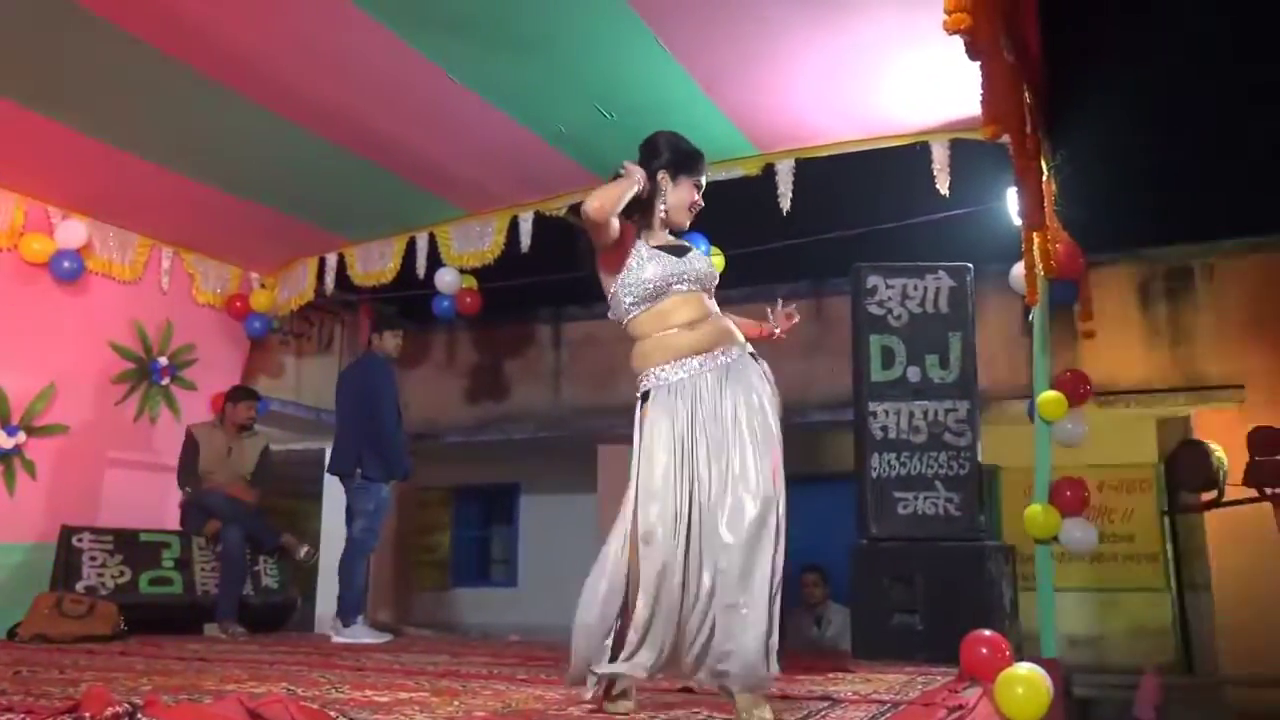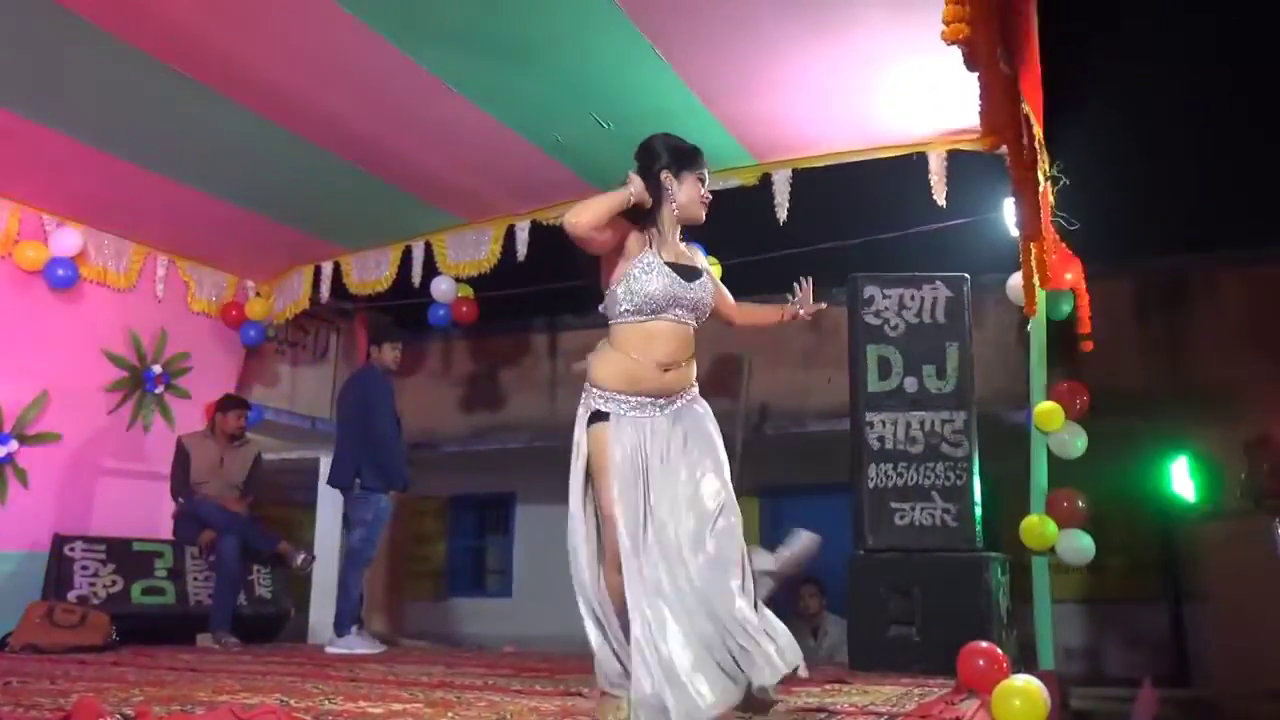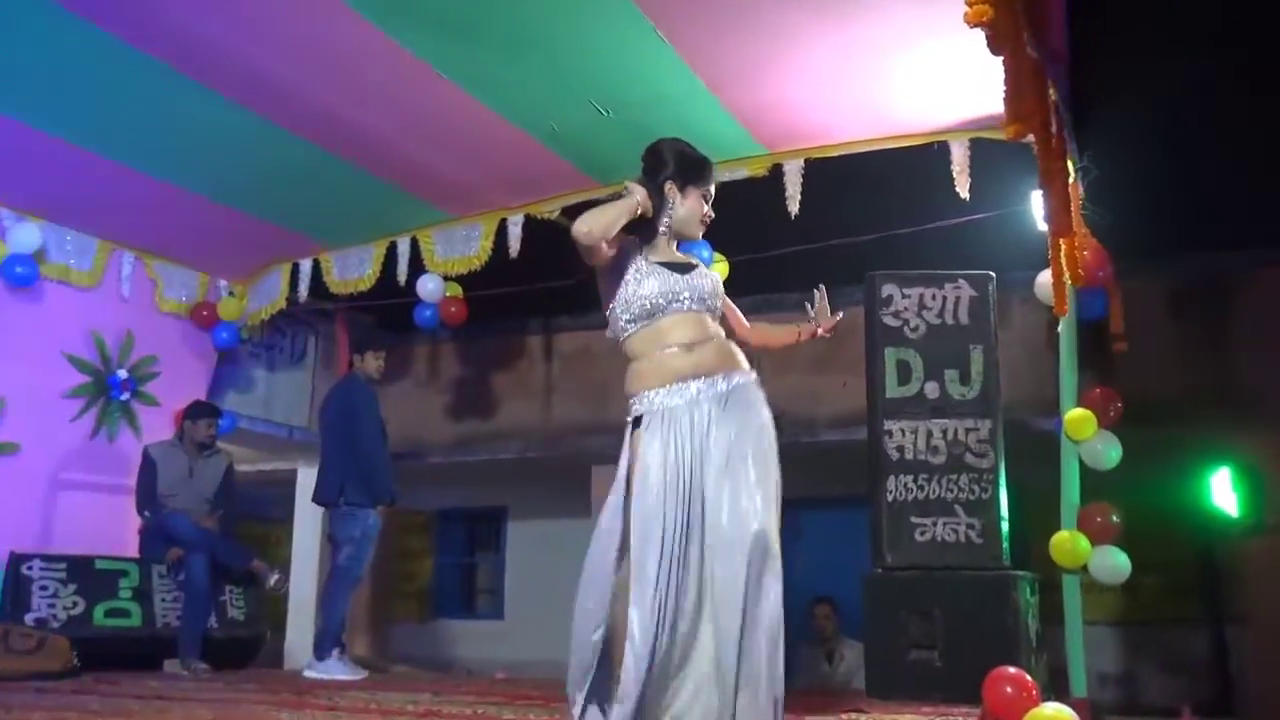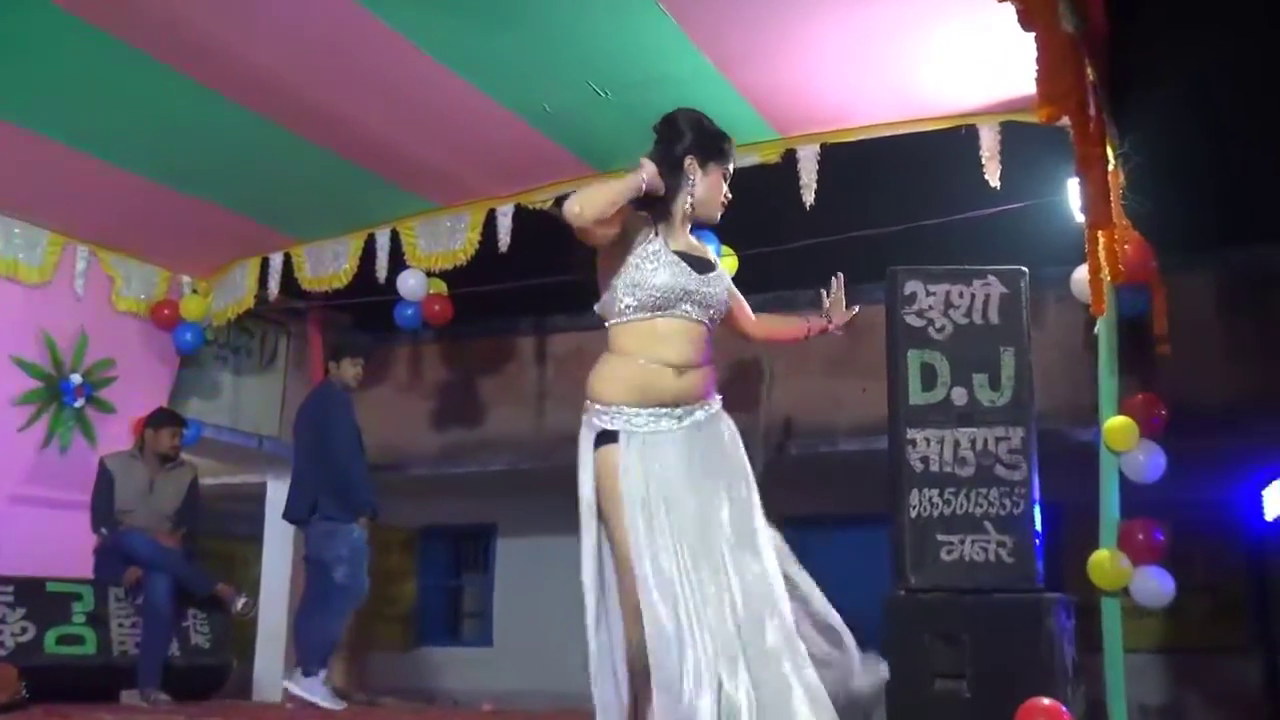
dt=0.4s
person 1, frame 1
left shoulder: (685, 249)
right shoulder: (620, 239)
right elbow: (593, 209)
left wrist: (768, 329)
right wrist: (632, 184)
left hip: (735, 379)
right hip: (670, 391)
left knee: (745, 518)
right knee: (658, 524)
right ankle: (613, 668)
person 1, frame 2
left shoulder: (695, 258)
right shoulder: (625, 241)
left elbow: (734, 311)
right elbow: (576, 223)
left wrist: (792, 311)
right wrist: (631, 194)
left hip: (683, 412)
right hip: (618, 412)
left knee: (709, 524)
right knee: (624, 545)
left ankle: (727, 671)
person 1, frame 3
left shoulder: (698, 266)
right shoulder: (621, 255)
left elbow: (745, 331)
right elbow: (585, 232)
left wrist: (811, 329)
right wrist: (634, 202)
left hip: (735, 405)
right hip: (663, 416)
left knee: (743, 546)
right knee: (651, 554)
person 1, frame 4
left shoulder: (704, 254)
right shoulder: (629, 230)
left elbow: (752, 325)
right elbow: (578, 212)
left wrist: (822, 323)
right wrist: (644, 177)
left hip: (703, 429)
right hip: (627, 431)
left knee: (738, 573)
right knee: (648, 588)
person 2, frame 1
left shoulder: (354, 371)
right shoulder: (379, 370)
right elbow: (386, 424)
right wrist: (398, 468)
left hip: (353, 465)
right hip: (372, 468)
left knee: (357, 542)
right knee: (363, 544)
left ankle: (345, 616)
right ankle: (351, 623)
person 2, frame 2
left shoulder: (355, 383)
right shoulder: (376, 383)
right elbow: (384, 435)
right wrist: (397, 480)
left hip: (355, 478)
right hip: (372, 480)
left knee: (356, 554)
right knee: (360, 555)
left ankle: (352, 628)
right ankle: (344, 633)
person 2, frame 3
left shoulder: (339, 393)
right shoulder: (360, 392)
right elbow: (369, 446)
right wrist: (383, 494)
left hip: (340, 493)
right hip: (358, 496)
left knee: (343, 572)
right knee: (348, 573)
left ankle: (332, 652)
right ankle: (324, 656)
person 2, frame 4
left shoulder: (314, 403)
right shoulder: (334, 401)
right elbow: (344, 457)
right wrist: (364, 507)
left hip: (315, 510)
right hip: (336, 511)
left knee: (318, 594)
right knee: (350, 588)
left ankle: (307, 677)
person 3, frame 1
left shoulder: (259, 444)
right shoulder: (198, 433)
left elbow: (259, 493)
right elbow: (186, 480)
left wrist: (223, 518)
right wrist: (230, 490)
left hip: (234, 515)
right hip: (199, 510)
left knee: (235, 533)
right knee: (212, 498)
left ankle: (226, 619)
right ankle: (285, 541)
person 3, frame 2
left shoulder: (251, 452)
right shoulder: (188, 444)
left elbow: (252, 500)
right elbow: (179, 492)
left wrist: (217, 528)
right wrist: (223, 504)
left hip: (228, 526)
right hip: (192, 521)
left knee: (230, 543)
right knee: (205, 507)
left ankle: (220, 630)
right ankle: (283, 548)
person 3, frame 3
left shoulder: (222, 462)
right shoulder: (156, 453)
left elbow: (225, 513)
right elbow: (145, 506)
left wrist: (195, 537)
right wrist: (193, 521)
left hip: (199, 542)
right hip: (160, 538)
left knee: (200, 560)
right knee: (175, 522)
left ankle: (189, 655)
right ankle: (256, 567)
person 3, frame 4
left shoulder: (186, 475)
right shoulder: (113, 465)
left elbow: (189, 532)
right elbow: (101, 522)
left wrist: (146, 564)
right wrist: (153, 540)
left hip: (158, 563)
right hip: (117, 558)
left knee: (161, 582)
right knee: (133, 541)
left ankle: (149, 685)
right ankle: (221, 591)
